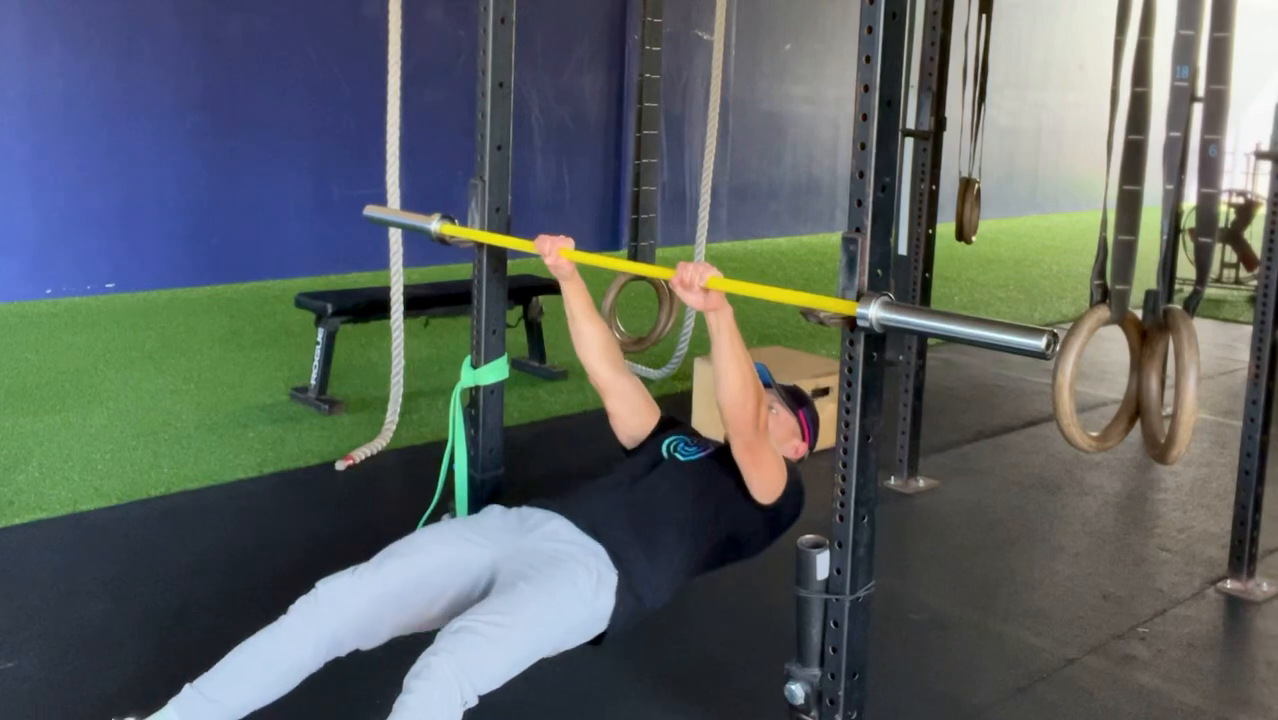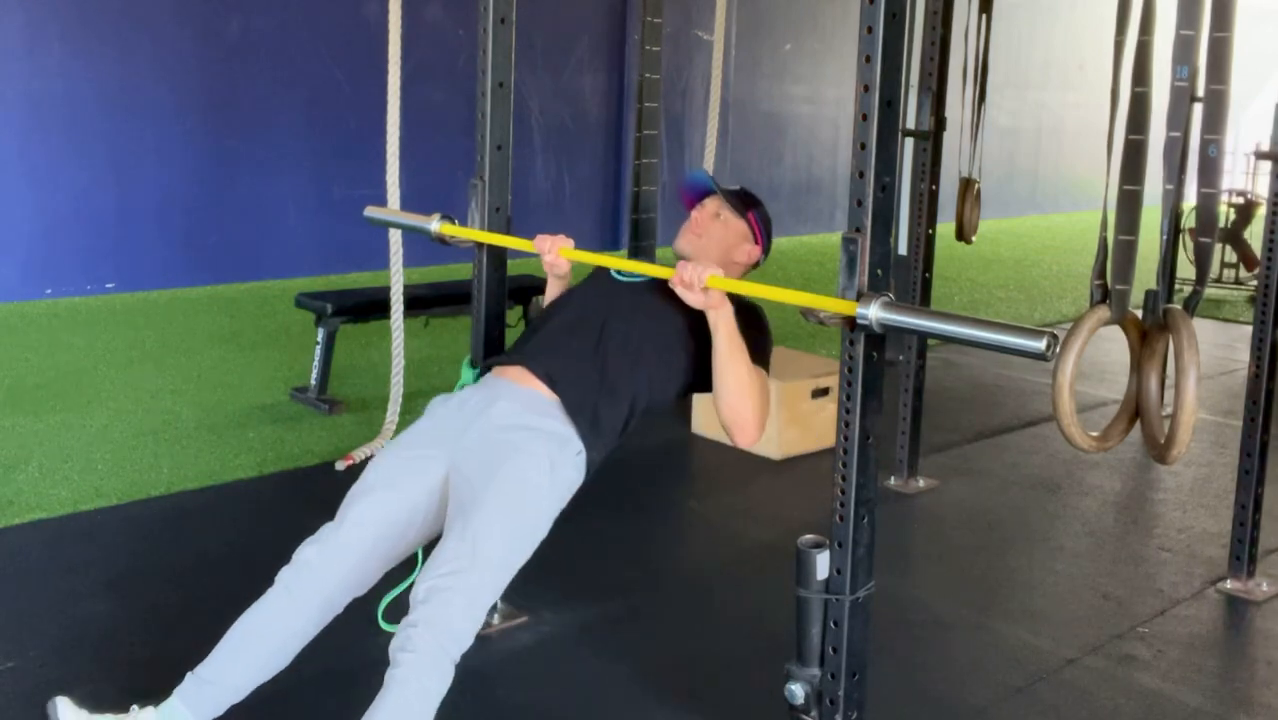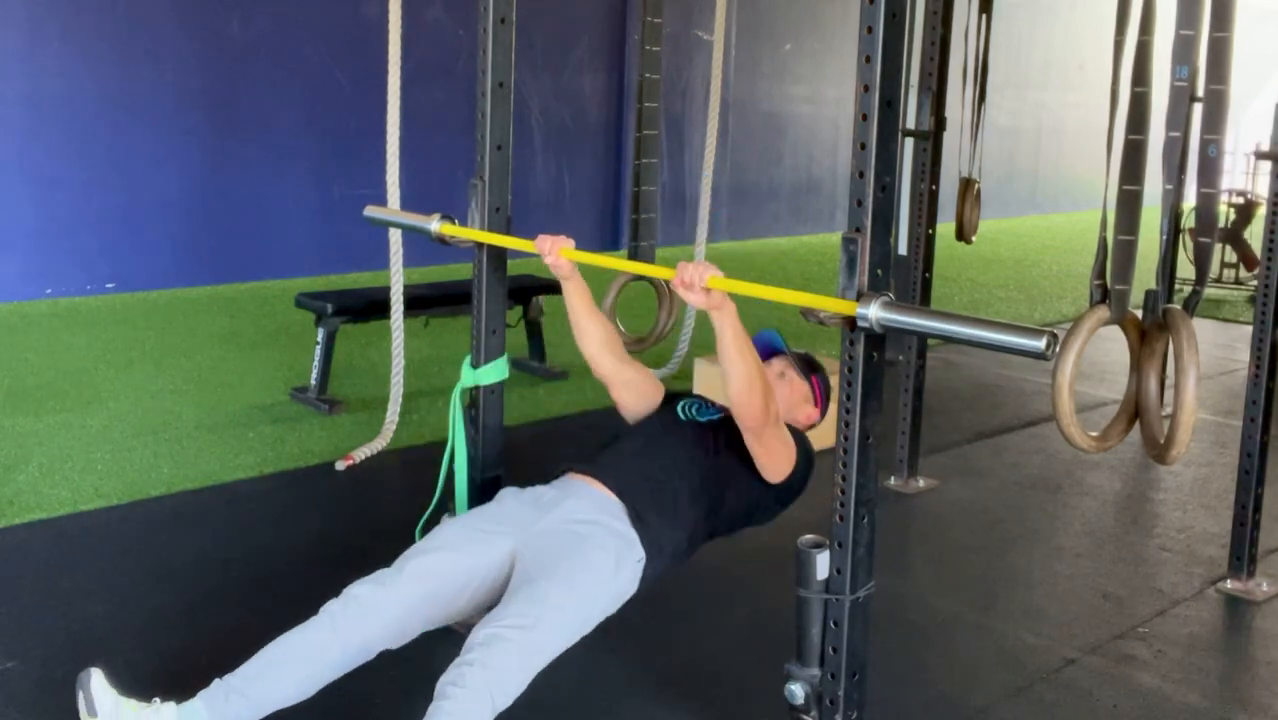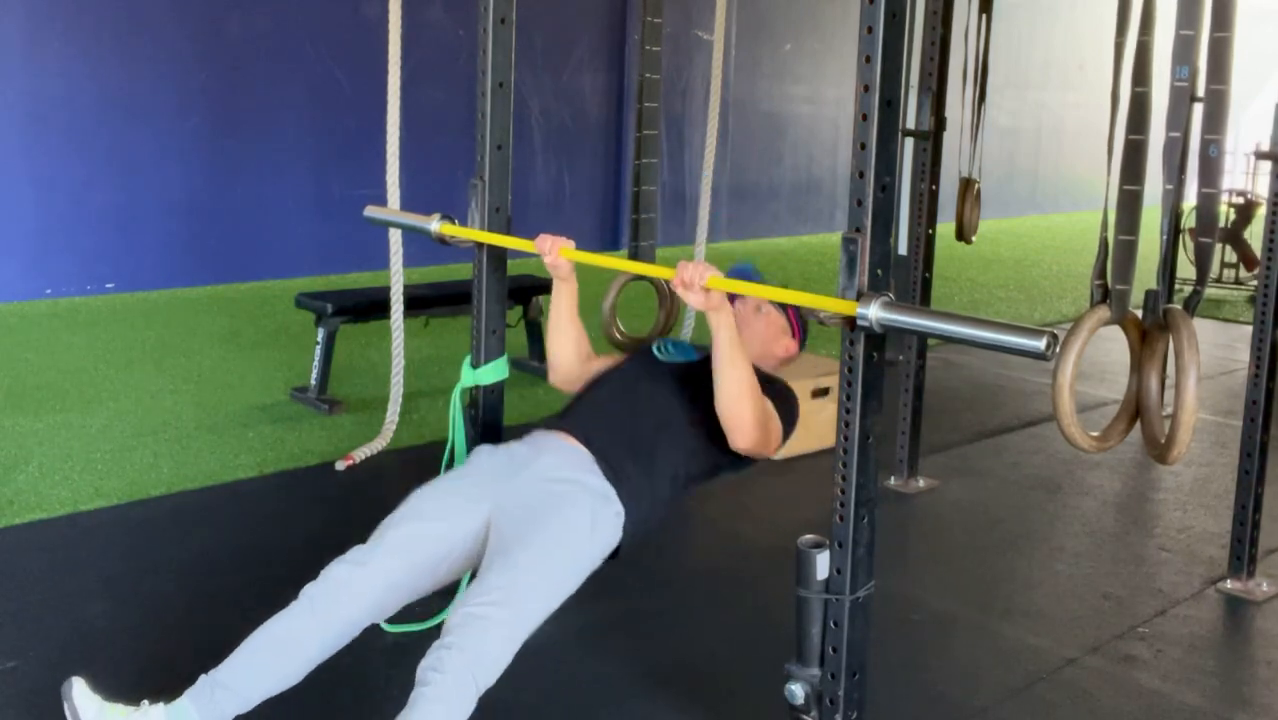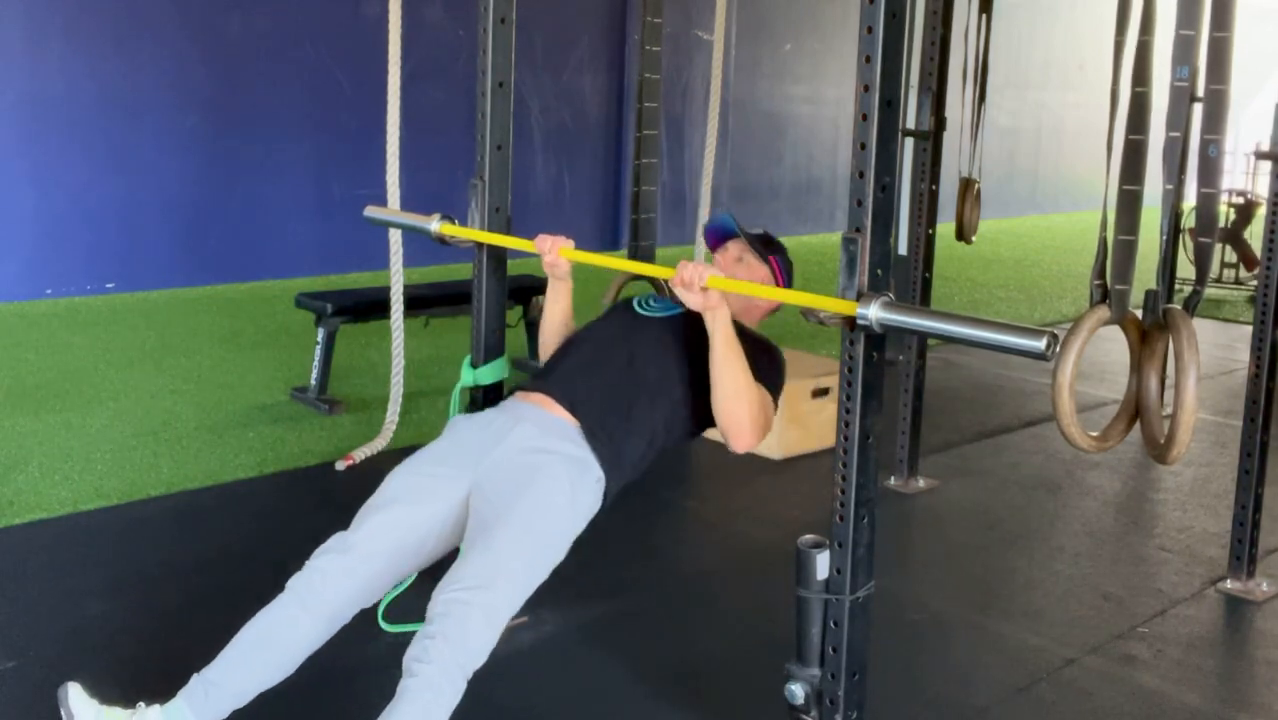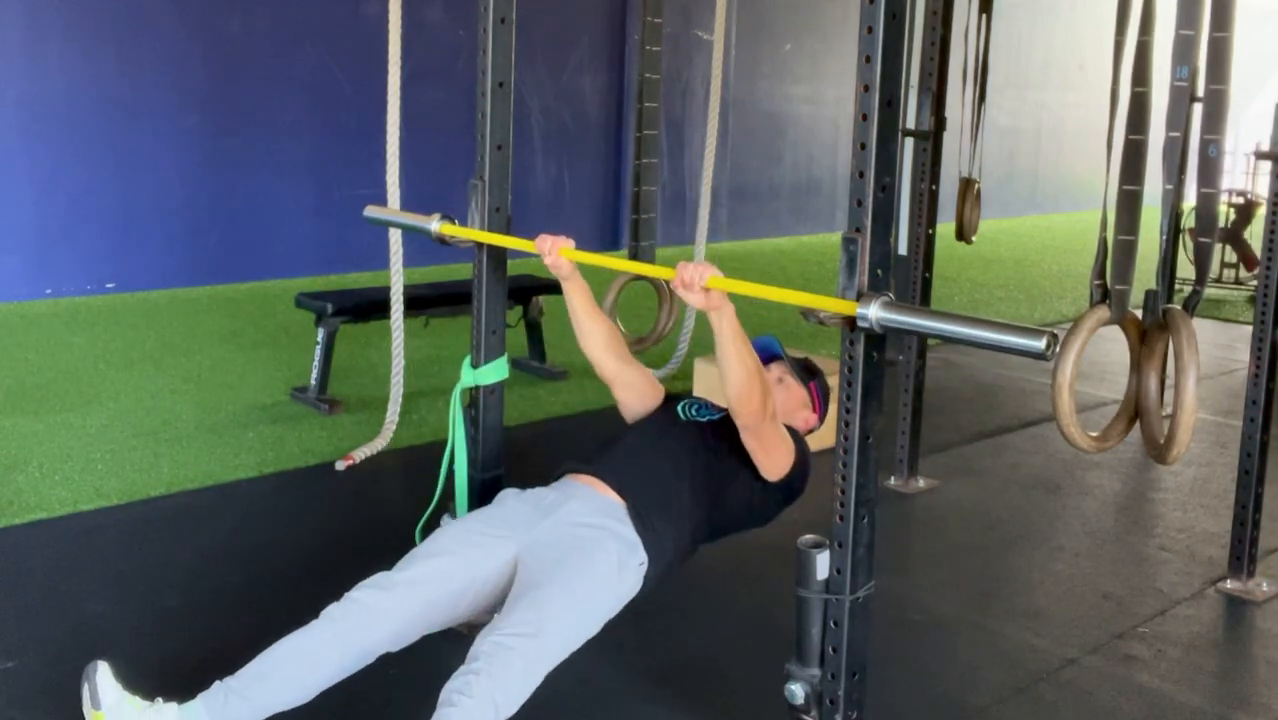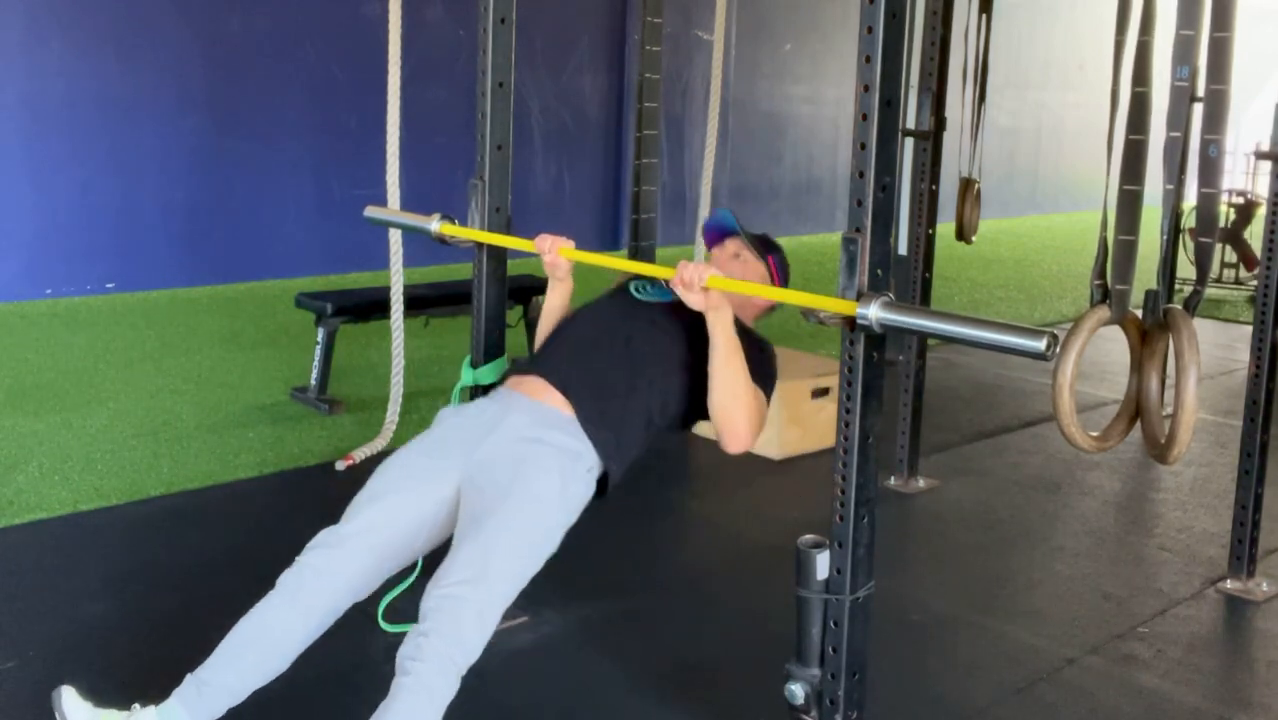
dt=0.7s
person 1, frame 1
left shoulder: (769, 493)
right shoulder: (675, 443)
left elbow: (743, 422)
right elbow: (608, 371)
left wrist: (718, 311)
right wrist: (569, 277)
left hip: (592, 569)
right hip: (518, 525)
right knee: (338, 603)
person 1, frame 2
left shoulder: (734, 319)
right shoulder: (628, 271)
left elbow: (745, 428)
left wrist: (715, 305)
right wrist: (557, 278)
left hip: (541, 441)
right hip: (466, 408)
left knee: (436, 622)
right knee: (323, 566)
person 1, frame 3
left shoulder: (780, 461)
right shoulder: (683, 411)
left elbow: (754, 412)
right elbow: (609, 359)
left wrist: (721, 310)
right wrist: (567, 273)
left hip: (606, 540)
right hip: (532, 504)
right knee: (374, 604)
person 1, frame 4
left shoulder: (771, 397)
right shoulder: (670, 351)
left elbow: (743, 434)
right elbow: (569, 376)
left wrist: (722, 315)
right wrist: (564, 280)
left hip: (584, 497)
right hip: (510, 461)
left knee: (472, 642)
right knee: (354, 584)
person 1, frame 5
left shoulder: (750, 353)
right shoulder: (651, 303)
left elbow: (743, 434)
left wrist: (718, 312)
right wrist: (561, 279)
left hip: (562, 461)
right hip: (487, 430)
left knee: (460, 619)
right knee: (342, 567)
person 1, frame 6
left shoulder: (778, 464)
right shoulder: (682, 413)
left elbow: (751, 411)
right elbow: (611, 359)
left wrist: (719, 310)
right wrist: (567, 273)
left hip: (607, 542)
right hip: (533, 507)
right knee: (379, 604)
person 1, frame 7
left shoulder: (745, 347)
right shoulder: (643, 294)
left elbow: (737, 434)
left wrist: (717, 308)
right wrist: (560, 279)
left hip: (556, 453)
right hip: (480, 419)
left knee: (451, 619)
right knee: (332, 562)
